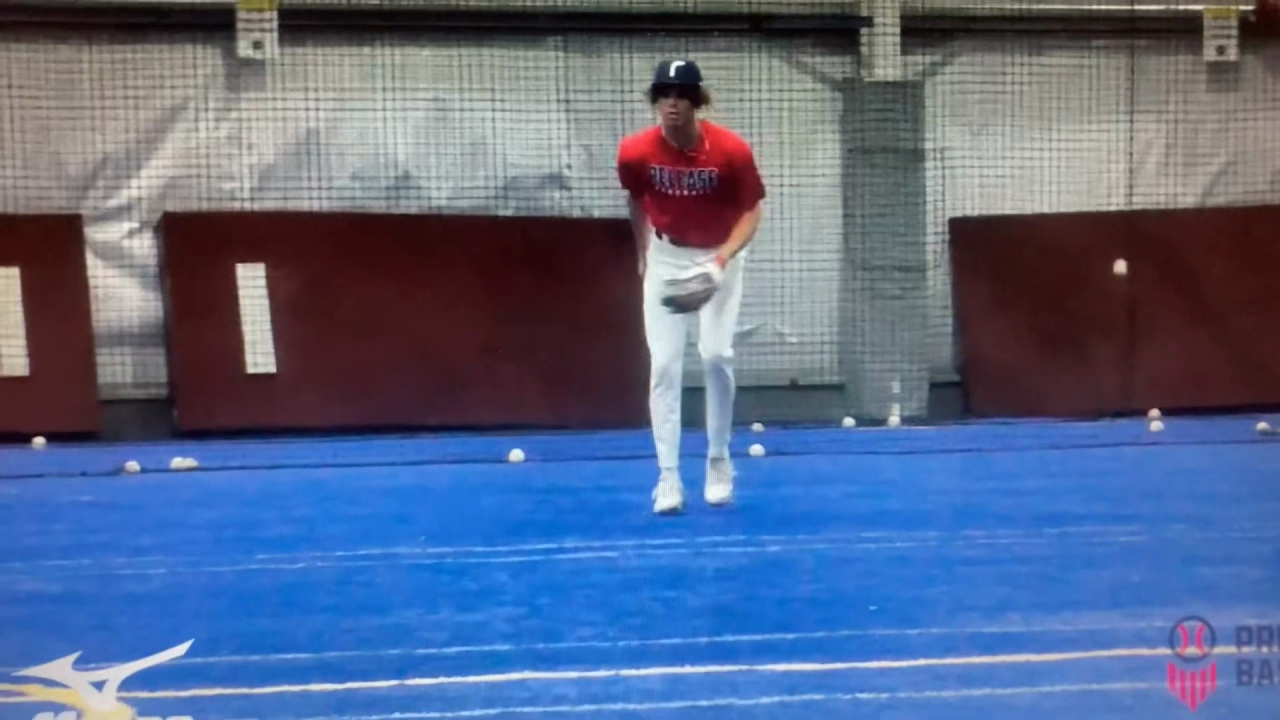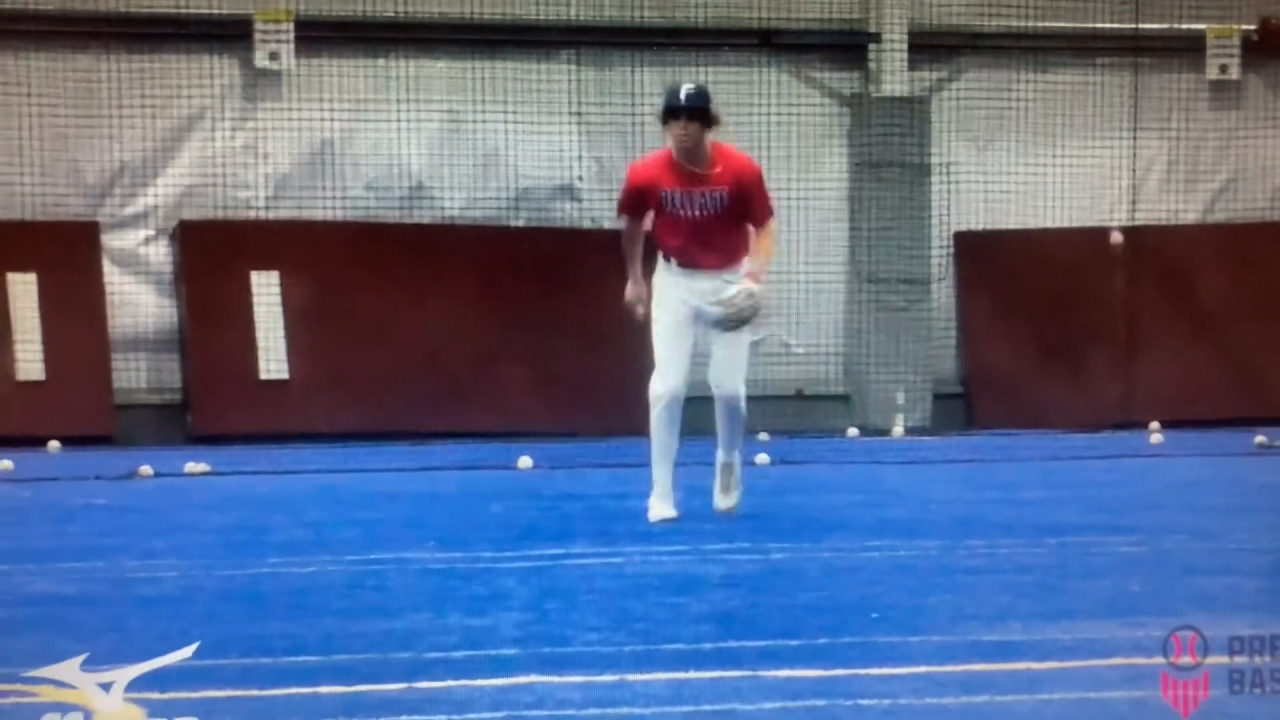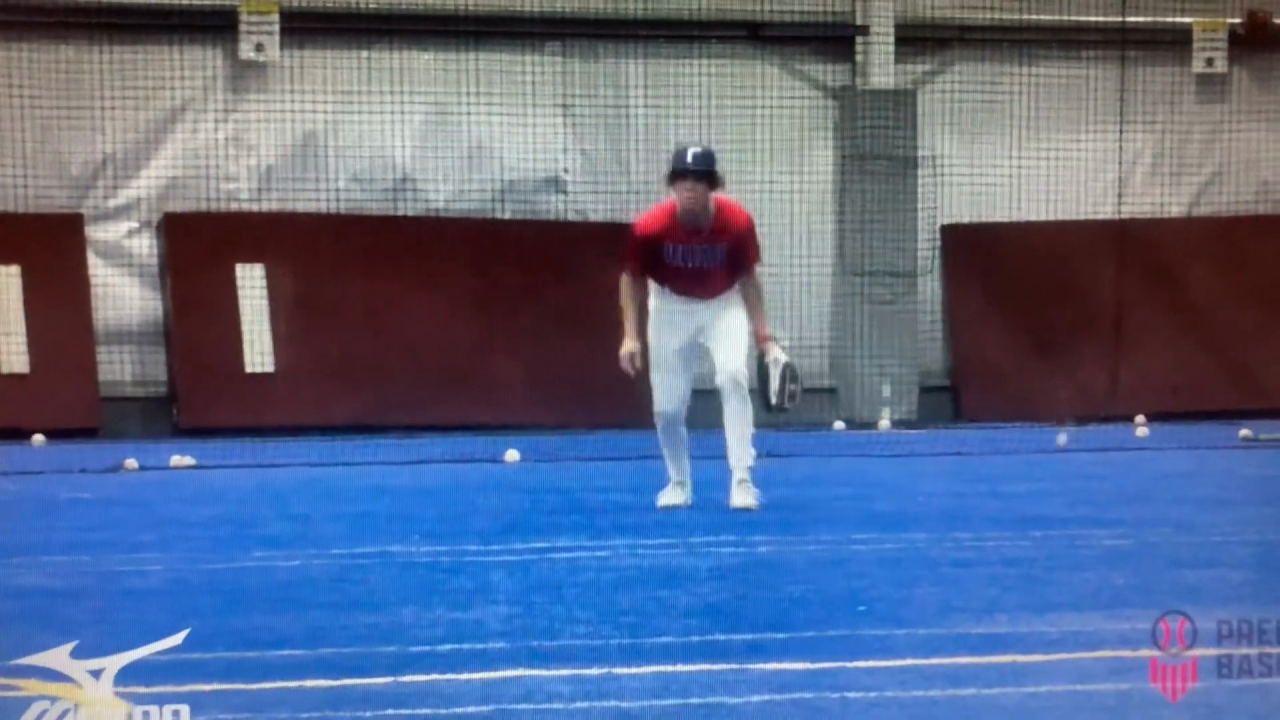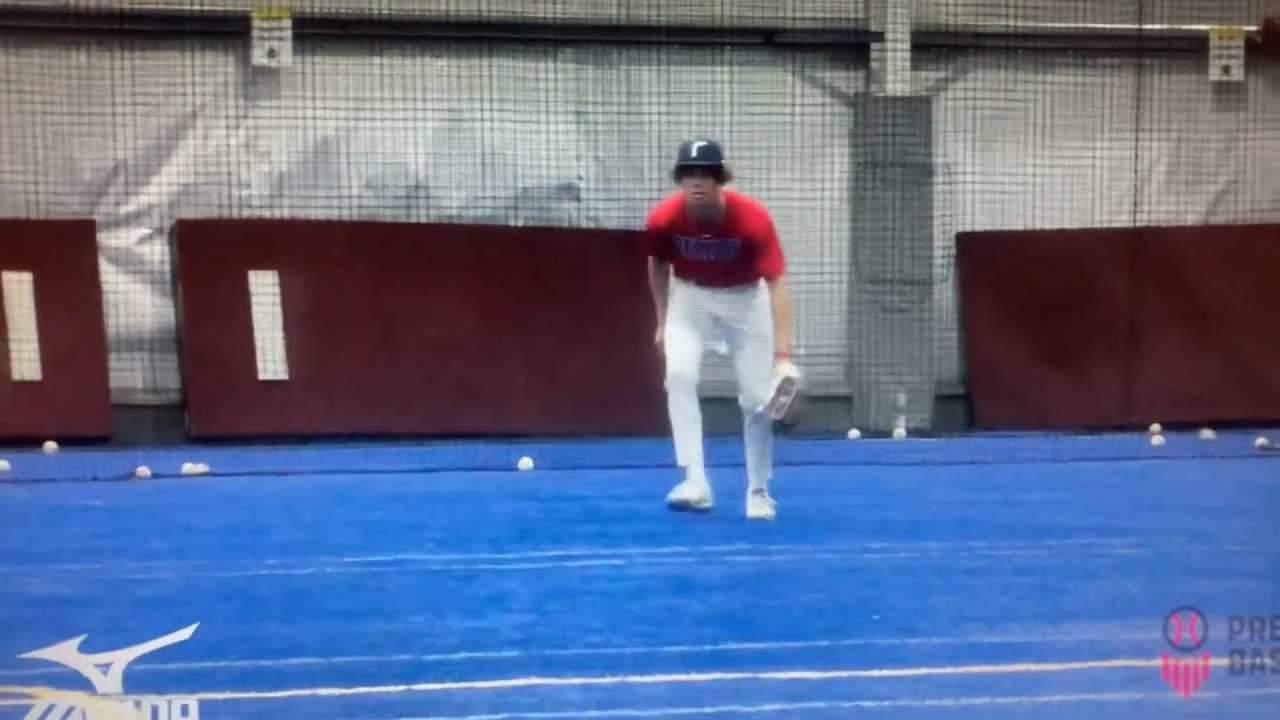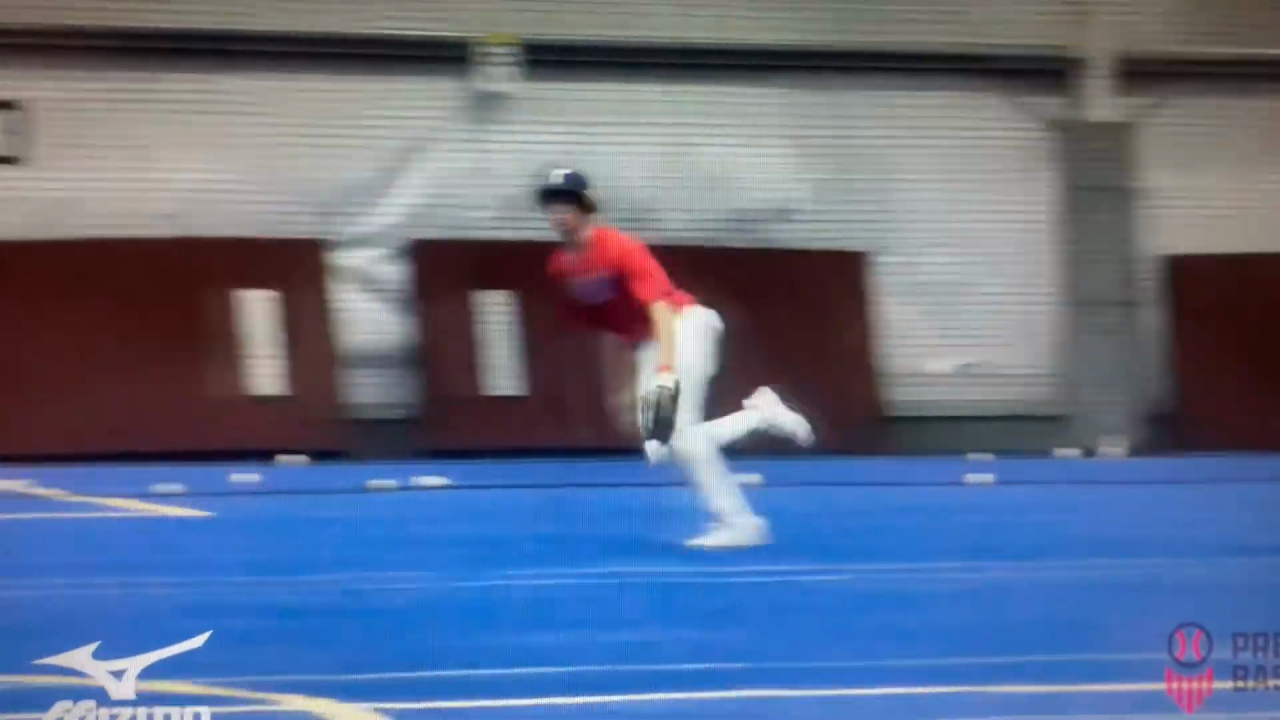
dt=0.7s
person 1, frame 1
left shoulder: (732, 150)
right shoulder: (635, 151)
left elbow: (751, 212)
left wrist: (721, 261)
right wrist: (643, 255)
left hip: (720, 257)
right hip: (665, 258)
left knee: (716, 356)
right knee: (664, 365)
left ankle: (719, 462)
right ankle: (669, 477)
person 1, frame 2
left shoulder: (742, 171)
right shoulder: (645, 174)
left elbow: (763, 227)
right elbow: (631, 222)
left wrist: (753, 276)
right wrist: (634, 278)
left hip: (728, 284)
right hip: (675, 282)
left knee: (729, 391)
right knee: (667, 387)
left ankle: (728, 473)
right ankle: (662, 491)
person 1, frame 3
left shoulder: (738, 221)
right shoulder: (650, 226)
left elbow: (747, 277)
right elbow: (631, 277)
left wrist: (762, 336)
right wrist: (630, 337)
left hip: (725, 306)
right hip: (672, 308)
left knee: (734, 376)
right knee: (669, 407)
left ankle: (742, 481)
right ankle: (679, 482)
person 1, frame 4
left shoulder: (753, 218)
right shoulder: (662, 220)
left elbow: (777, 287)
right elbow: (657, 265)
left wrist: (784, 356)
right wrist: (663, 322)
left hip: (744, 296)
right hip: (690, 296)
left knee: (758, 399)
right knee: (679, 373)
left ankle: (759, 491)
right ankle: (696, 482)
person 1, frame 5
left shoulder: (621, 248)
right shoulder: (562, 267)
left elbow: (662, 306)
left wrist: (666, 369)
right wrist: (621, 388)
left hip: (685, 327)
right hip: (651, 345)
left knee: (680, 435)
right knee: (664, 449)
left ankle: (738, 523)
right ankle: (759, 413)
